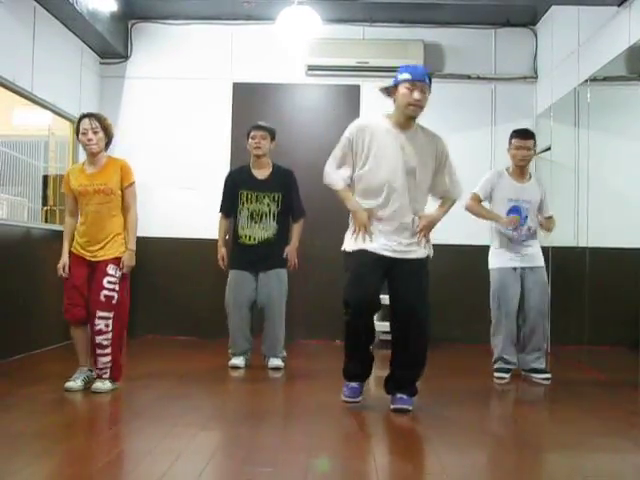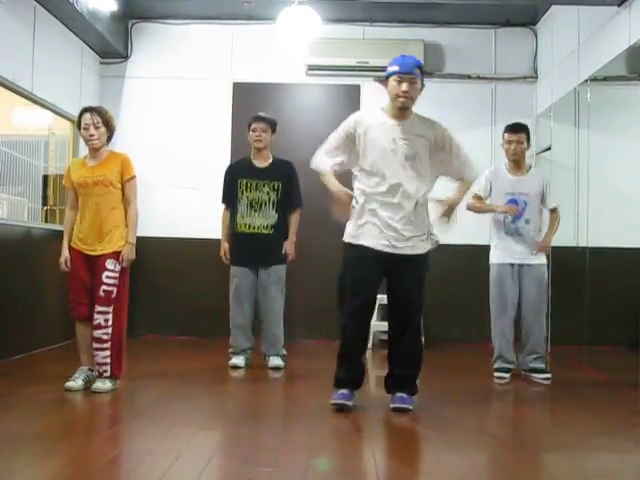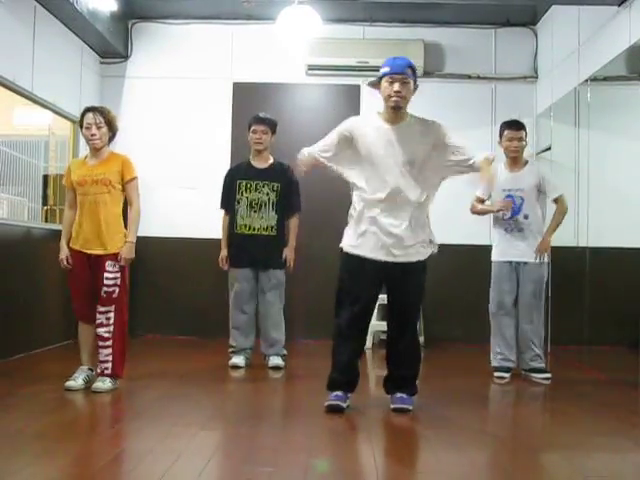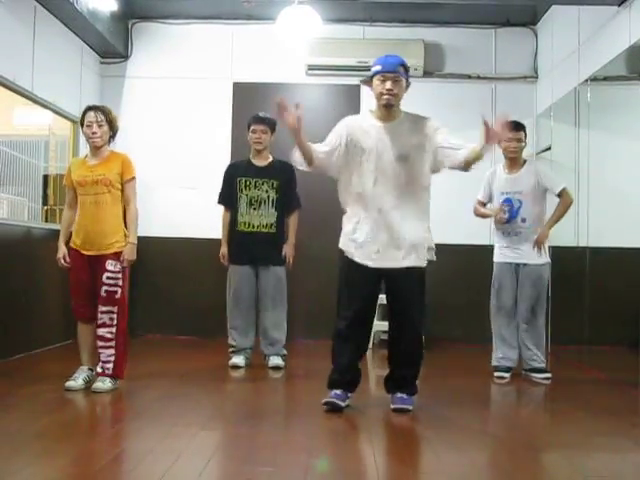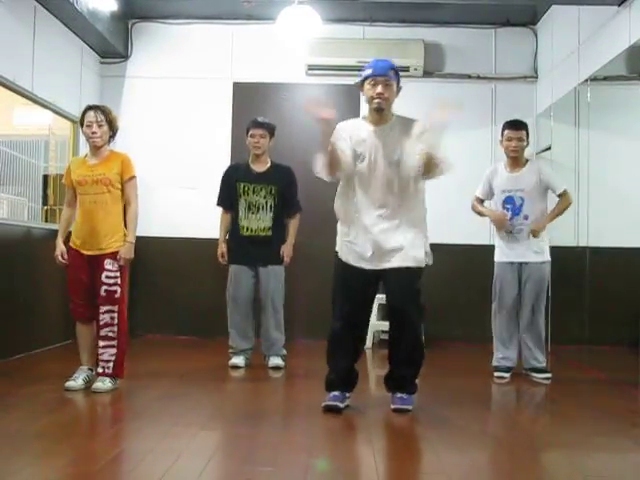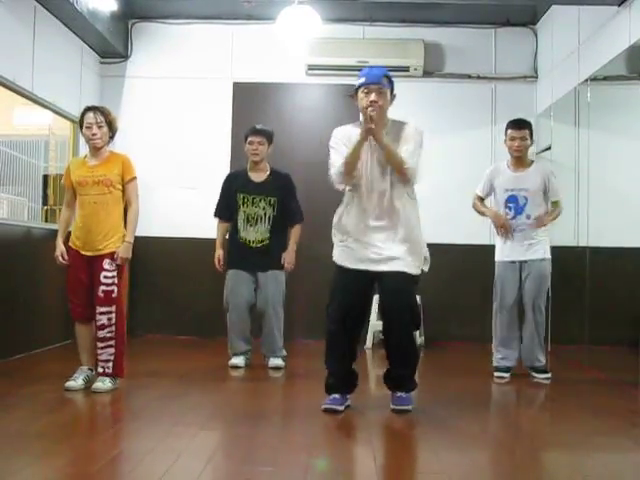
dt=0.1s
person 1, frame 1
left shoulder: (433, 144)
right shoulder: (364, 129)
left elbow: (450, 190)
right elbow: (334, 172)
left wrist: (434, 215)
right wrist: (353, 205)
left hip: (411, 246)
right hip: (367, 241)
left knee: (412, 319)
right knee: (358, 306)
left ankle: (402, 387)
right ankle: (356, 376)
person 1, frame 2
left shoulder: (435, 132)
right shoulder: (360, 123)
left elbow: (465, 171)
right elbow: (323, 158)
left wrist: (455, 197)
right wrist: (334, 186)
left hip: (412, 240)
right hip: (365, 234)
left knee: (408, 316)
right knee: (355, 310)
left ankle: (402, 386)
right ankle: (346, 384)
person 1, frame 3
left shoulder: (432, 132)
right shoulder: (356, 128)
left elbow: (464, 160)
right elbow: (317, 153)
left wrist: (485, 164)
right wrist: (304, 158)
left hip: (410, 244)
right hip: (363, 241)
left knee: (405, 320)
right knee: (351, 317)
left ankle: (401, 387)
right ankle: (340, 386)
person 1, frame 4
left shoulder: (424, 128)
right shoulder: (351, 127)
left elbow: (460, 160)
right elbow: (315, 162)
left wrist: (483, 146)
right wrist: (297, 135)
left hip: (409, 245)
right hip: (361, 242)
left knee: (407, 321)
right knee: (351, 317)
left ankle: (402, 387)
right ankle: (340, 385)
person 1, frame 5
left shoulder: (415, 128)
right shoulder: (348, 129)
left elbow: (430, 171)
right elbow: (329, 172)
left wrist: (433, 141)
right wrist: (327, 131)
left hip: (404, 241)
right hip: (356, 241)
left knee: (406, 318)
right knee: (347, 319)
left ankle: (402, 387)
right ankle: (339, 386)
person 1, frame 6
left shoulder: (408, 132)
right shoulder: (343, 135)
left elbow: (406, 174)
right elbow: (343, 178)
left wrist: (379, 136)
right wrist: (363, 136)
left hip: (398, 247)
right hip: (353, 246)
left knee: (399, 318)
right knee: (341, 321)
left ankle: (402, 385)
right ankle: (339, 388)
person 2, frame 1
left shoulder: (121, 167)
right shoulder: (72, 174)
left elbow: (131, 211)
right elbow: (70, 215)
left wrist: (131, 249)
right wrist: (64, 252)
left hip: (112, 253)
right hip: (80, 253)
left knee: (106, 315)
right knee: (75, 313)
left ankle: (107, 374)
right ankle: (85, 369)
person 2, frame 2
left shoulder: (121, 161)
right shoulder: (74, 168)
left elbow: (131, 205)
right elbow: (71, 209)
left wrist: (131, 243)
right wrist: (65, 246)
left hip: (112, 247)
right hip: (80, 248)
left knee: (105, 310)
right knee: (81, 310)
left ankle: (108, 373)
right ankle: (86, 368)
person 2, frame 3
left shoulder: (121, 162)
right shoulder: (74, 167)
left elbow: (134, 205)
right elbow: (70, 208)
left wrist: (130, 242)
right wrist: (63, 243)
left hip: (112, 248)
right hip: (81, 248)
left knee: (108, 311)
right knee: (84, 310)
left ankle: (108, 372)
right ankle: (86, 368)
person 2, frame 4
left shoulder: (122, 161)
right shoulder: (75, 167)
left elbow: (131, 205)
right elbow: (70, 207)
left wrist: (131, 242)
right wrist: (61, 242)
left hip: (112, 248)
right hip: (80, 248)
left knee: (109, 311)
right knee: (83, 311)
left ankle: (109, 372)
right ankle: (86, 368)
person 2, frame 5
left shoulder: (122, 161)
right shoulder: (75, 166)
left elbow: (132, 204)
right elbow: (69, 206)
left wrist: (129, 241)
right wrist: (59, 239)
left hip: (111, 247)
right hip: (79, 248)
left knee: (109, 310)
right knee: (82, 310)
left ankle: (109, 372)
right ankle: (86, 369)
person 2, frame 6
left shoulder: (122, 162)
right shoulder: (74, 167)
left elbow: (132, 205)
right elbow: (68, 207)
left wrist: (128, 242)
right wrist: (59, 240)
left hip: (110, 247)
right hip: (78, 248)
left knee: (107, 311)
right knee: (80, 310)
left ankle: (109, 372)
right ankle: (86, 369)
person 3, frame 1
left shoulder: (538, 186)
right shoulder: (495, 178)
left elbow: (549, 219)
right elbow: (470, 204)
left wrist: (547, 226)
right wrist: (497, 216)
left hip: (533, 261)
right hip: (502, 261)
left knee: (538, 313)
right knee: (503, 314)
left ankle: (533, 363)
right ankle: (504, 363)
person 3, frame 2
left shoulder: (539, 177)
right shoulder: (494, 174)
left elbow: (554, 212)
right elbow: (472, 203)
left wrist: (549, 236)
right wrist: (497, 207)
left hip: (534, 257)
right hip: (503, 256)
left knee: (534, 311)
right knee: (502, 310)
left ankle: (534, 362)
right ankle: (504, 362)
person 3, frame 3
left shoulder: (537, 171)
right shoulder: (493, 172)
left elbow: (561, 204)
right elbow: (474, 206)
left wrist: (548, 234)
right wrist: (491, 209)
left hip: (533, 255)
right hip: (502, 254)
left knee: (531, 310)
right knee: (501, 308)
left ankle: (533, 362)
right ankle: (503, 361)
person 3, frame 4
left shoulder: (537, 171)
right shoulder: (493, 174)
left elbow: (567, 198)
right elbow: (477, 207)
left wrist: (546, 228)
right wrist: (491, 213)
left hip: (535, 256)
right hip: (504, 255)
left knee: (531, 312)
right knee: (502, 309)
left ankle: (534, 362)
right ankle: (504, 361)
person 3, frame 5
left shoulder: (539, 170)
right shoulder: (493, 173)
left elbow: (566, 198)
right elbow: (475, 203)
left wrist: (545, 220)
right wrist: (491, 214)
left hip: (537, 254)
right hip: (505, 254)
left knee: (533, 309)
right knee: (504, 308)
left ankle: (535, 363)
right ankle: (504, 361)
person 3, frame 6
left shoulder: (543, 171)
right shoulder: (495, 172)
left elbow: (556, 206)
right elbow: (476, 201)
left wrist: (547, 218)
right wrist: (491, 214)
left hip: (537, 252)
right hip: (506, 253)
left knee: (535, 307)
right knee: (504, 308)
left ankle: (535, 362)
right ankle: (503, 361)
person 4, frame 1
left shoulder: (285, 177)
right shoulder: (235, 177)
left elbow: (297, 216)
right elbow: (226, 215)
left wrist: (293, 245)
right wrist: (221, 244)
left hip: (274, 255)
right hip: (241, 254)
left knee: (274, 305)
right knee: (236, 304)
left ankle: (274, 353)
right ankle: (239, 352)
person 4, frame 2
left shoulder: (285, 169)
right shoulder: (235, 169)
left elbow: (294, 208)
right elbow: (228, 207)
left wrist: (291, 239)
right wrist: (224, 240)
left hip: (273, 250)
right hip: (241, 249)
left knee: (272, 302)
right knee: (240, 301)
left ankle: (274, 352)
right ankle: (240, 350)
person 4, frame 3
left shoulder: (285, 173)
right shoulder: (235, 172)
left elbow: (293, 214)
right elbow: (228, 213)
left wrist: (291, 246)
right wrist: (224, 247)
left hip: (273, 252)
right hip: (241, 251)
left knee: (272, 303)
right knee: (241, 303)
left ankle: (274, 352)
right ankle: (240, 350)
person 4, frame 4
left shoulder: (284, 170)
right shoulder: (234, 170)
left elbow: (292, 211)
right elbow: (228, 209)
left wrist: (290, 242)
right wrist: (224, 243)
left hip: (272, 249)
right hip: (241, 248)
left knee: (273, 301)
right knee: (240, 300)
left ankle: (274, 351)
right ankle: (240, 350)
person 4, frame 5
left shoulder: (284, 174)
right shoulder: (233, 173)
left elbow: (293, 213)
right elbow: (226, 210)
left wrist: (289, 243)
right wrist: (222, 241)
left hip: (272, 252)
right hip: (240, 252)
left knee: (272, 301)
right knee: (239, 300)
left ankle: (274, 352)
right ankle: (240, 350)
person 4, frame 6
left shoulder: (283, 181)
right shoulder: (233, 180)
left elbow: (295, 221)
right elbow: (224, 218)
left wrist: (291, 250)
right wrist: (219, 247)
left hip: (272, 259)
right hip: (239, 258)
left knee: (272, 306)
right knee: (236, 305)
left ankle: (274, 353)
right ankle: (240, 351)
